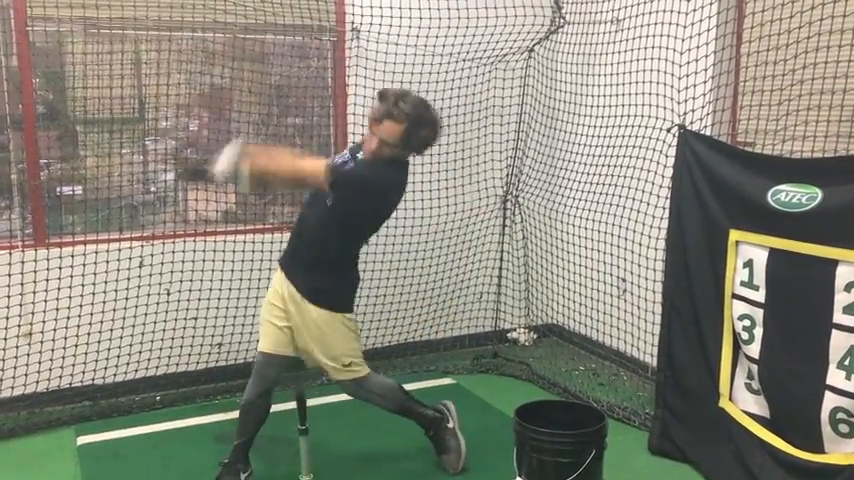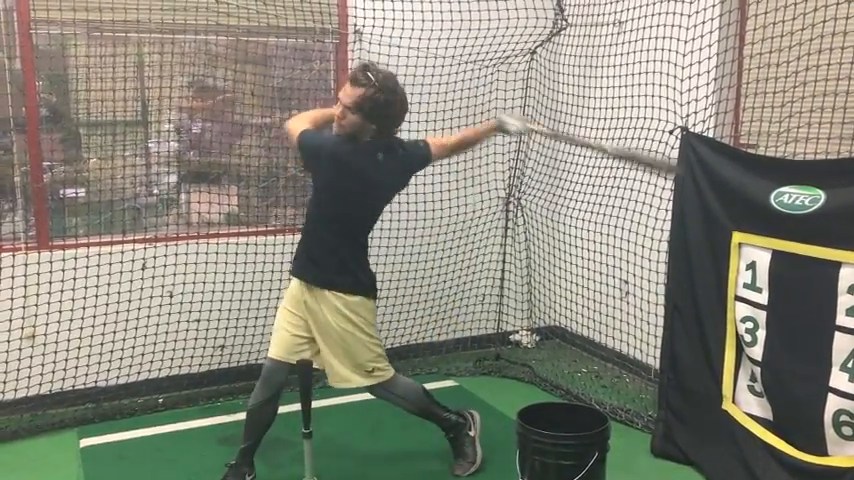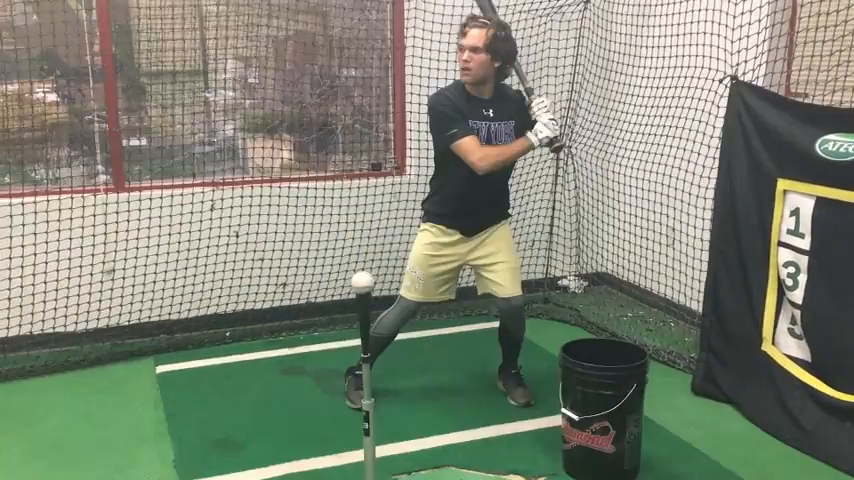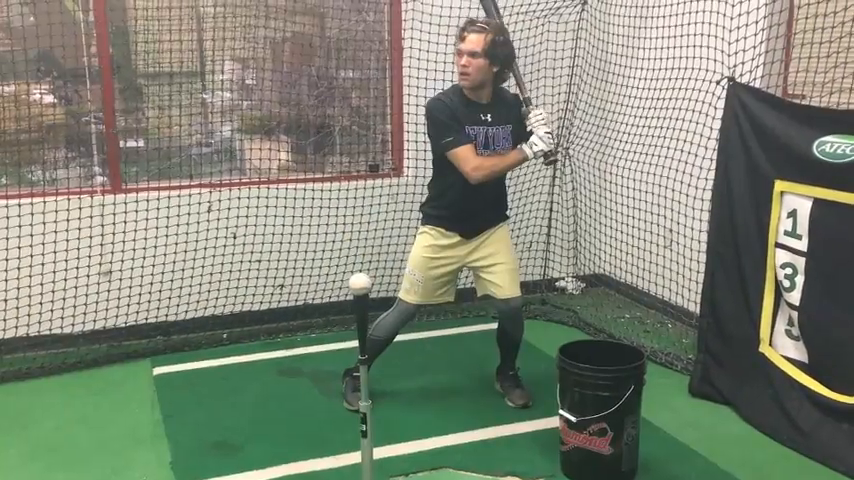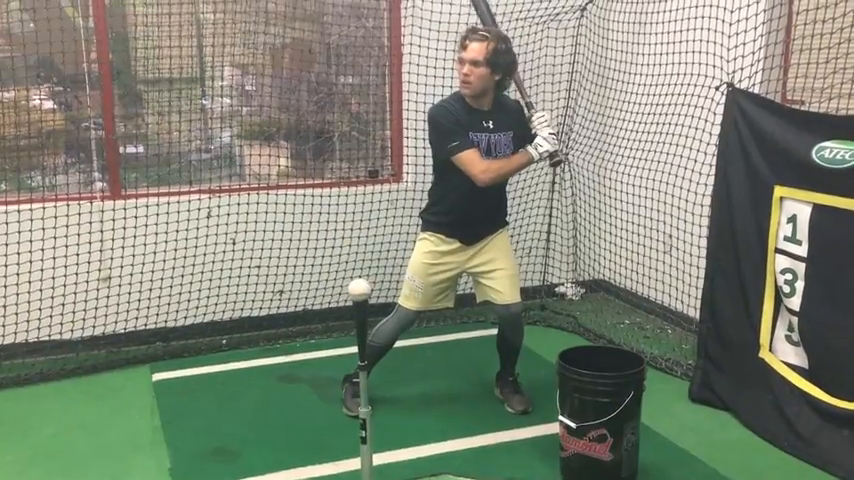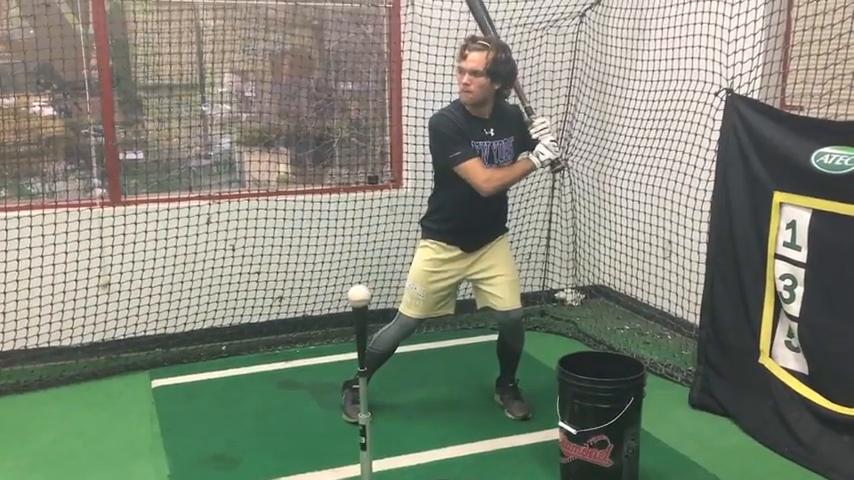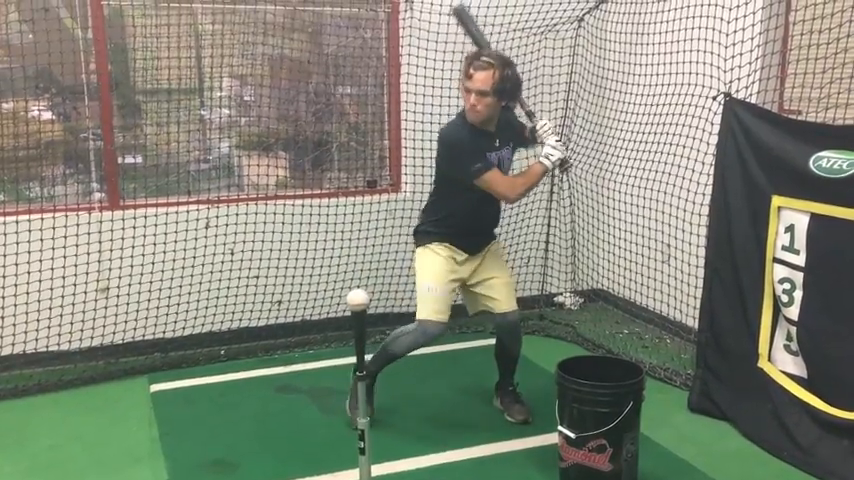
dt=0.3s
person 1, frame 1
left shoulder: (378, 179)
right shoulder: (368, 156)
left elbow: (304, 171)
left wrist: (242, 157)
left hip: (323, 296)
right hip: (291, 278)
left knee: (356, 378)
right knee: (265, 369)
left ankle: (437, 420)
person 1, frame 2
left shoulder: (334, 152)
right shoulder: (398, 154)
left elbow: (296, 125)
right elbow: (451, 144)
left wrist: (330, 113)
right wrist: (498, 125)
left hip: (341, 293)
right hip: (307, 283)
left knee: (380, 381)
right knee: (273, 374)
left ankle: (459, 425)
person 1, frame 3
left shoulder: (512, 101)
right shoulder: (444, 103)
right elbow: (480, 159)
left wrist: (543, 124)
right wrist: (532, 138)
left hip: (492, 226)
right hip: (443, 228)
left knee: (511, 304)
right knee: (405, 307)
left ankle: (510, 372)
right ankle: (358, 372)
person 1, frame 4
left shoulder: (511, 105)
right shoulder: (442, 107)
left elbow: (526, 154)
right elbow: (474, 170)
left wrist: (540, 136)
right wrist: (528, 150)
left hip: (491, 228)
right hip: (442, 230)
left knee: (511, 305)
right knee: (405, 309)
left ankle: (507, 374)
right ankle: (356, 374)
person 1, frame 5
left shoulder: (512, 112)
right shoulder: (444, 114)
left elbow: (529, 152)
right elbow: (482, 173)
left wrist: (543, 136)
right wrist: (533, 152)
left hip: (491, 234)
right hip: (442, 236)
left knee: (511, 311)
right knee: (404, 315)
left ankle: (507, 379)
right ankle: (355, 379)
person 1, frame 6
left shoulder: (511, 117)
right shoulder: (445, 123)
left elbow: (544, 157)
right elbow: (486, 183)
left wrist: (543, 140)
right wrist: (535, 159)
left hip: (491, 241)
right hip: (442, 243)
left knee: (511, 317)
right knee: (406, 322)
left ankle: (507, 385)
right ankle: (356, 386)
person 1, frame 7
left shoulder: (507, 123)
right shoulder: (456, 138)
left elbow: (525, 136)
right elbow: (510, 191)
left wrist: (543, 135)
right wrist: (548, 157)
left hip: (483, 244)
right hip: (440, 242)
left knee: (509, 318)
right knee: (430, 328)
left ankle: (505, 389)
right ankle: (371, 373)
